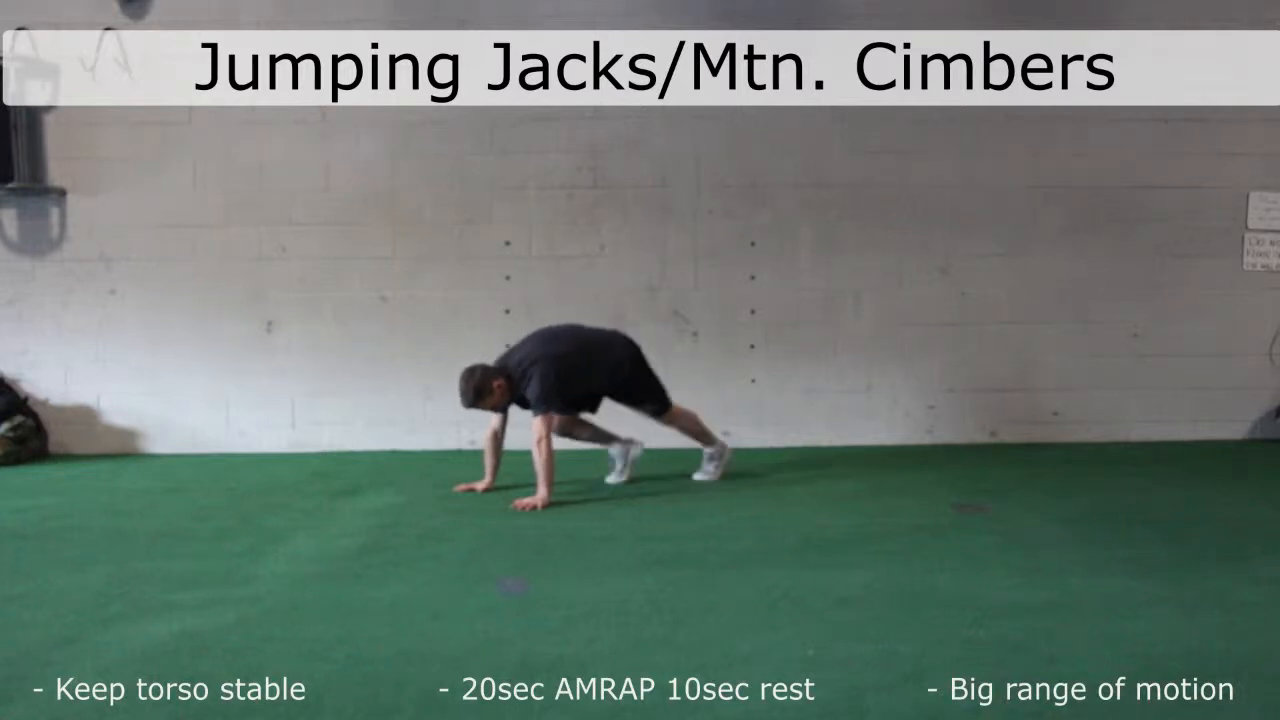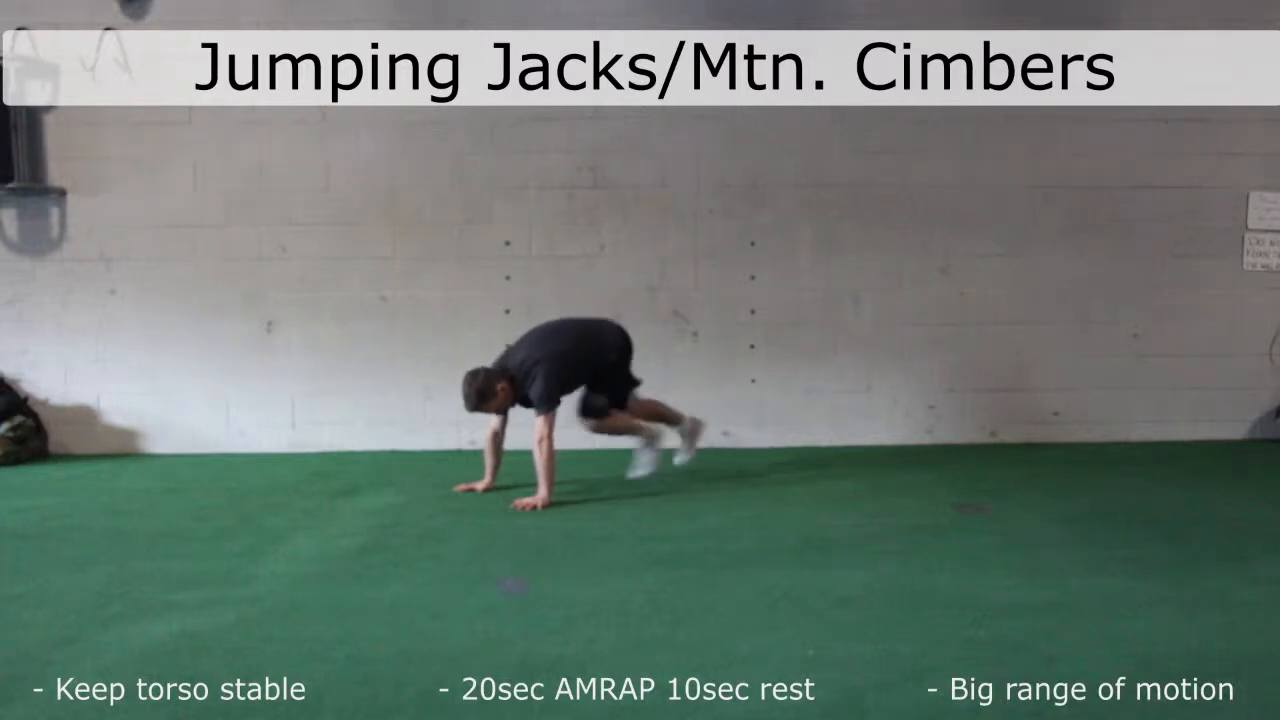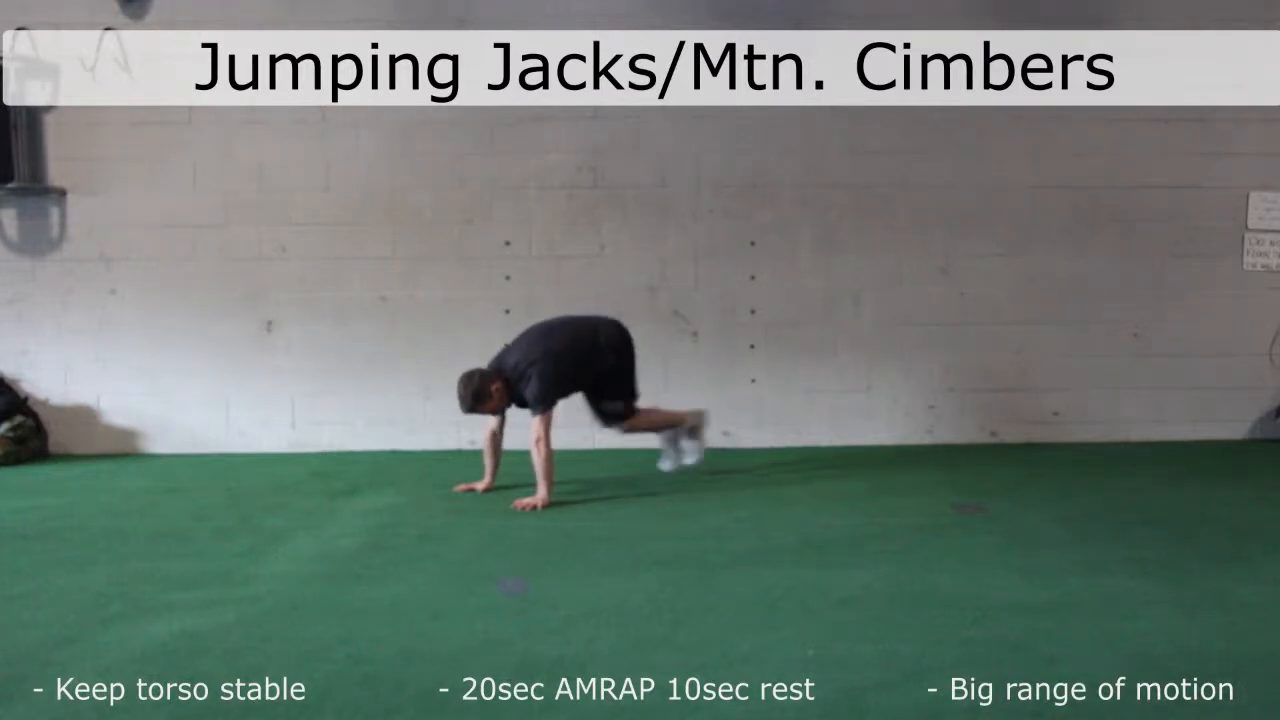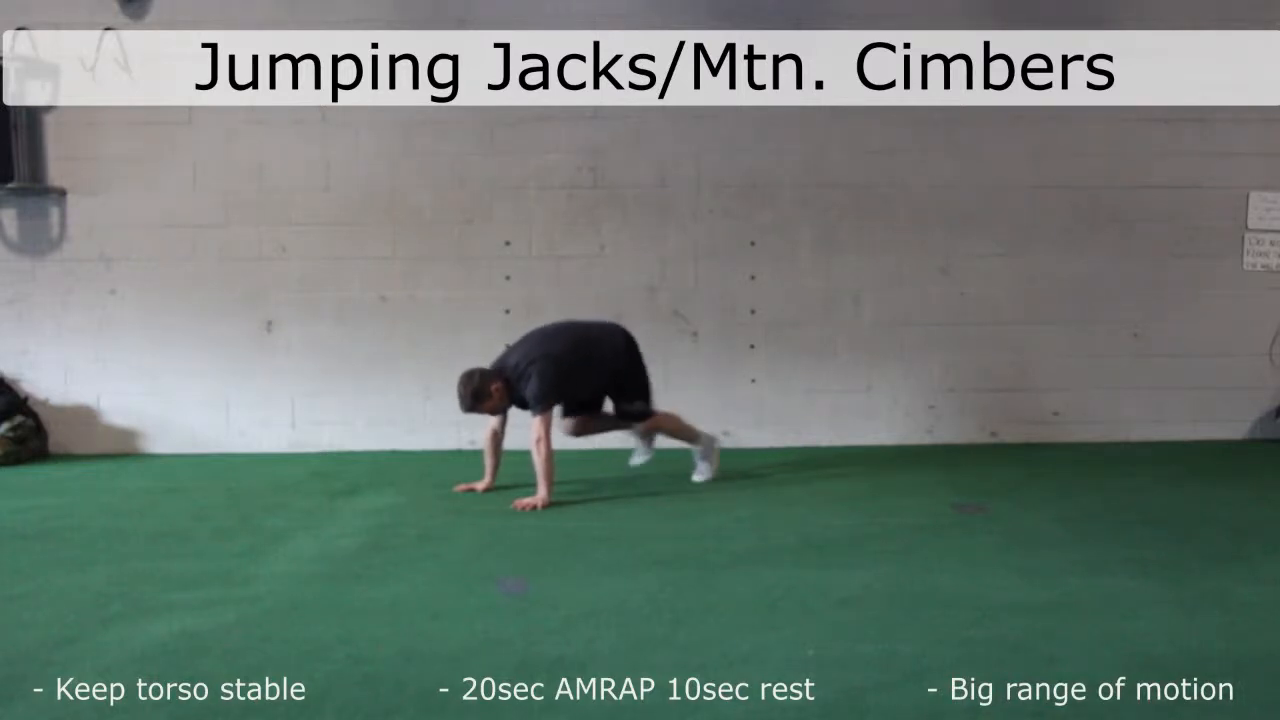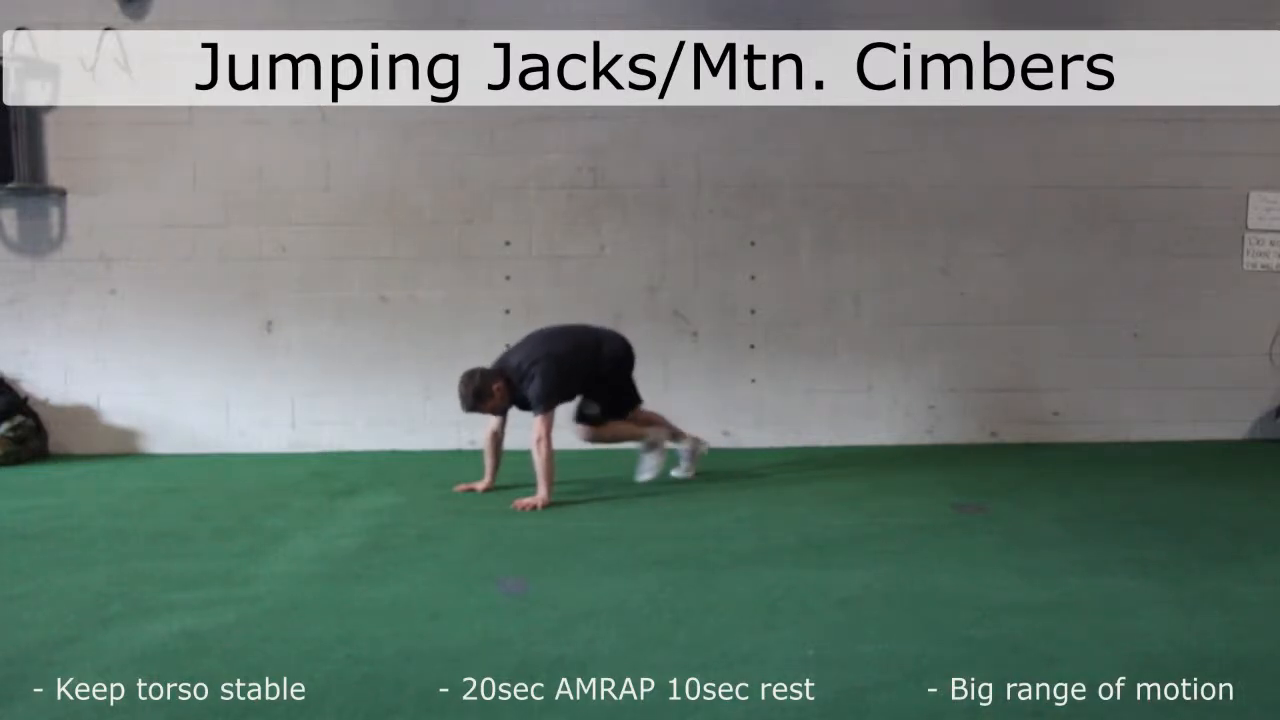
dt=0.3s
person 1, frame 1
left shoulder: (537, 377)
right shoulder: (500, 373)
left elbow: (540, 438)
right elbow: (496, 430)
left wrist: (543, 494)
right wrist: (488, 479)
left hip: (618, 357)
right hip: (590, 367)
left knee: (661, 410)
right knee: (560, 422)
left ankle: (716, 450)
right ankle: (621, 448)
person 1, frame 2
left shoulder: (540, 377)
right shoulder: (498, 375)
left elbow: (542, 437)
right elbow: (495, 431)
left wrist: (543, 494)
right wrist: (487, 480)
left hip: (611, 345)
right hip: (595, 350)
left knee: (594, 419)
right knee: (625, 405)
left ankle: (648, 436)
right ankle: (685, 425)
person 1, frame 3
left shoulder: (535, 376)
right shoulder: (496, 376)
left elbow: (540, 437)
right elbow: (494, 431)
left wrist: (543, 494)
right wrist: (487, 480)
left hip: (609, 343)
right hip: (590, 350)
left knee: (618, 420)
right knee: (608, 414)
left ankle: (690, 421)
right ankle: (672, 433)
person 1, frame 4
left shoulder: (535, 378)
right shoulder: (497, 376)
left elbow: (540, 438)
right elbow: (494, 431)
left wrist: (543, 494)
right wrist: (487, 480)
left hip: (615, 348)
right hip: (588, 360)
left knee: (641, 418)
right knee: (575, 425)
left ankle: (702, 443)
right ankle: (641, 433)
person 1, frame 5
left shoulder: (538, 377)
right shoulder: (498, 376)
left elbow: (541, 438)
right elbow: (495, 432)
left wrist: (543, 495)
right wrist: (488, 480)
left hip: (612, 355)
right hip: (597, 359)
left knee: (587, 430)
right knee: (629, 416)
left ankle: (651, 440)
right ankle: (688, 443)
